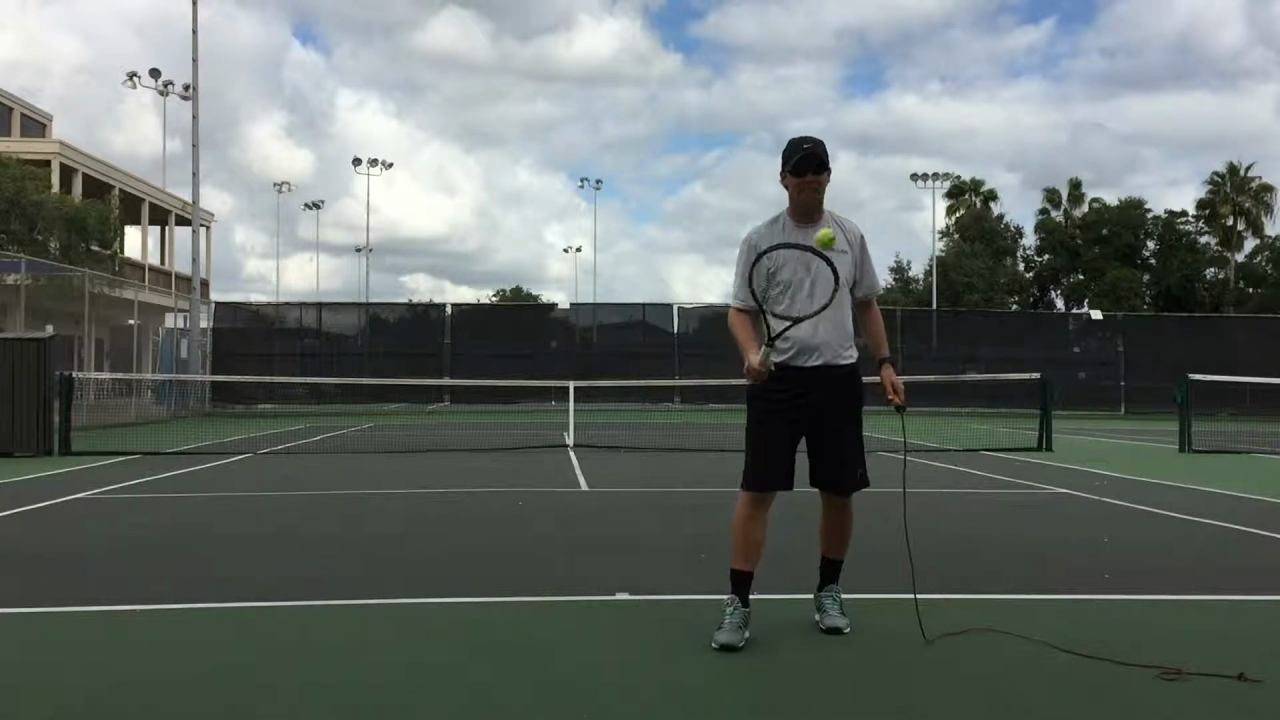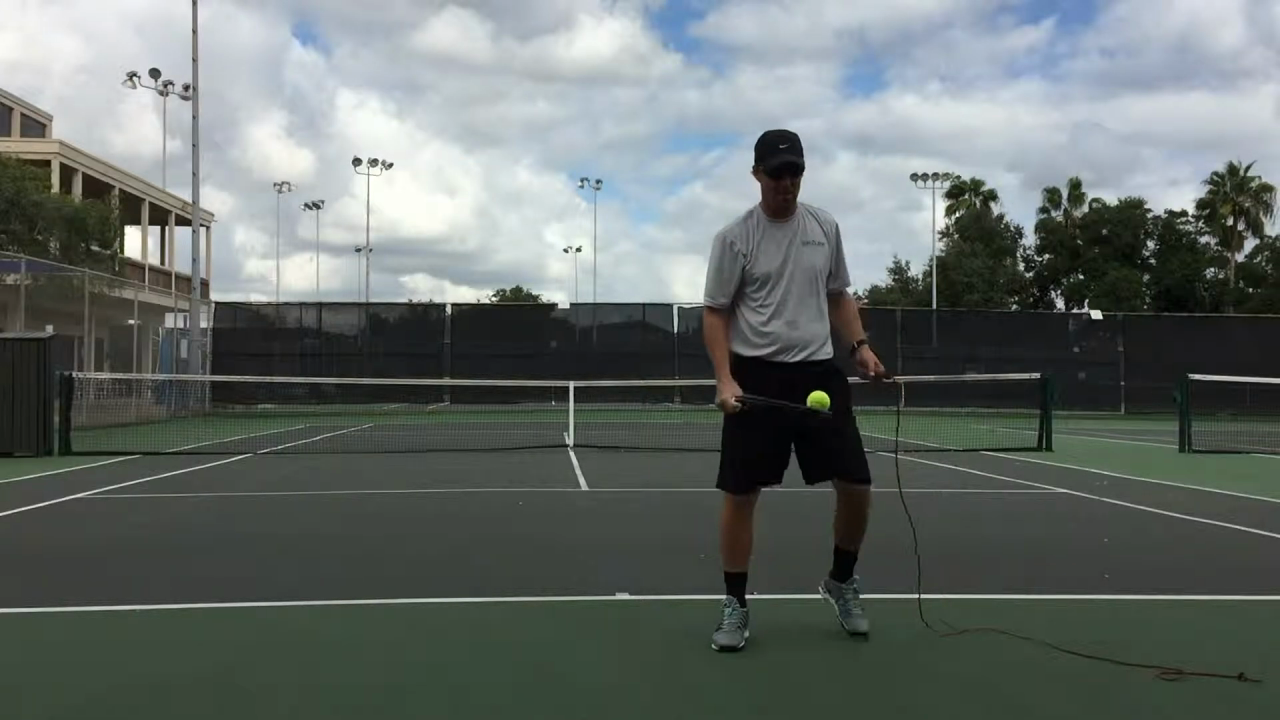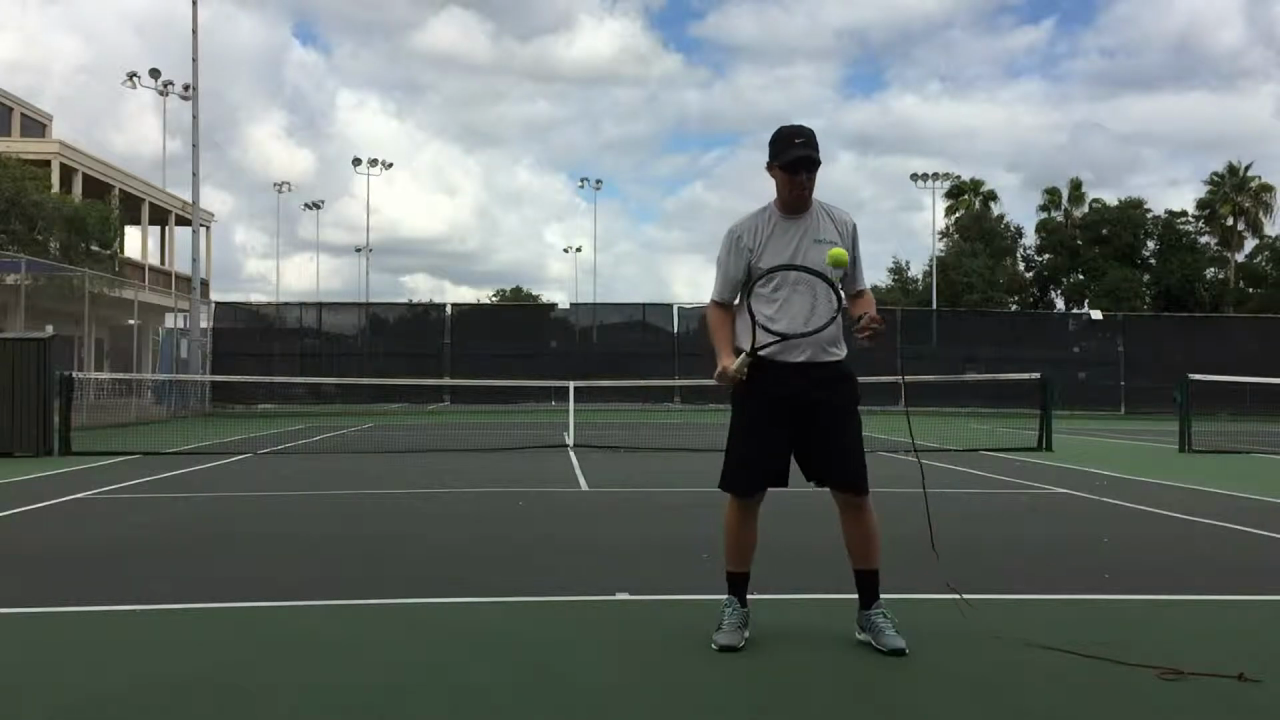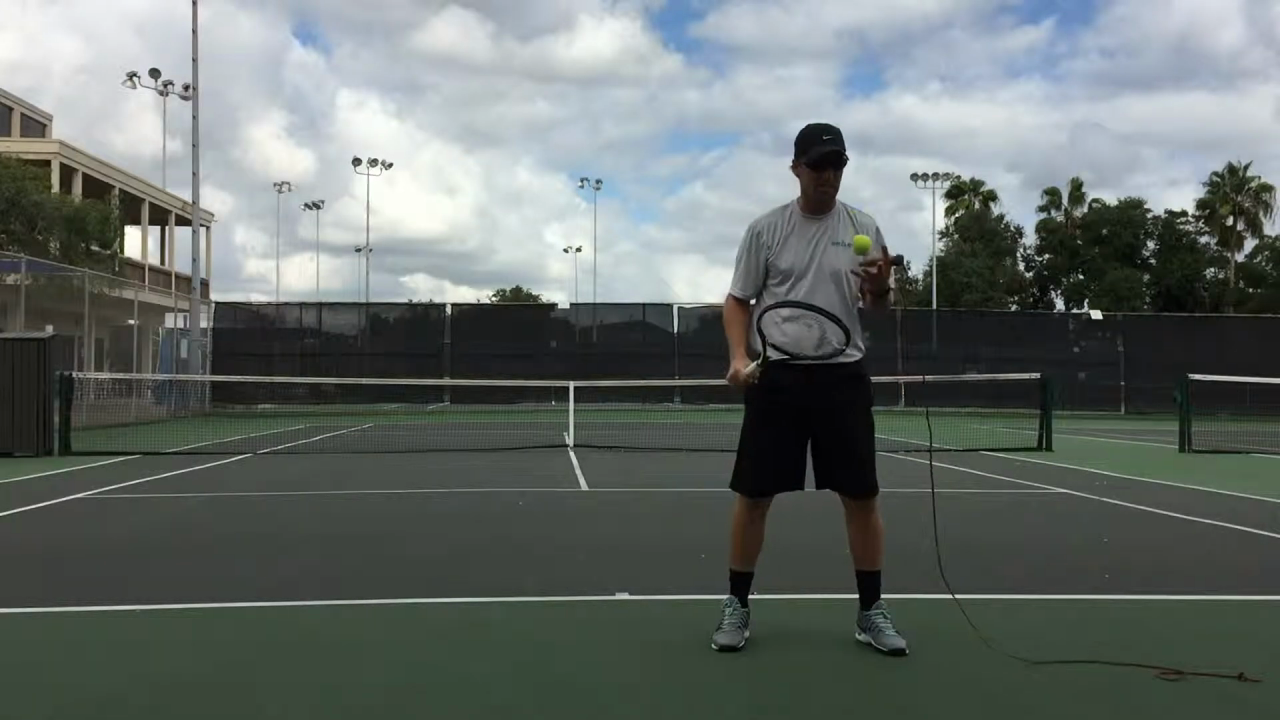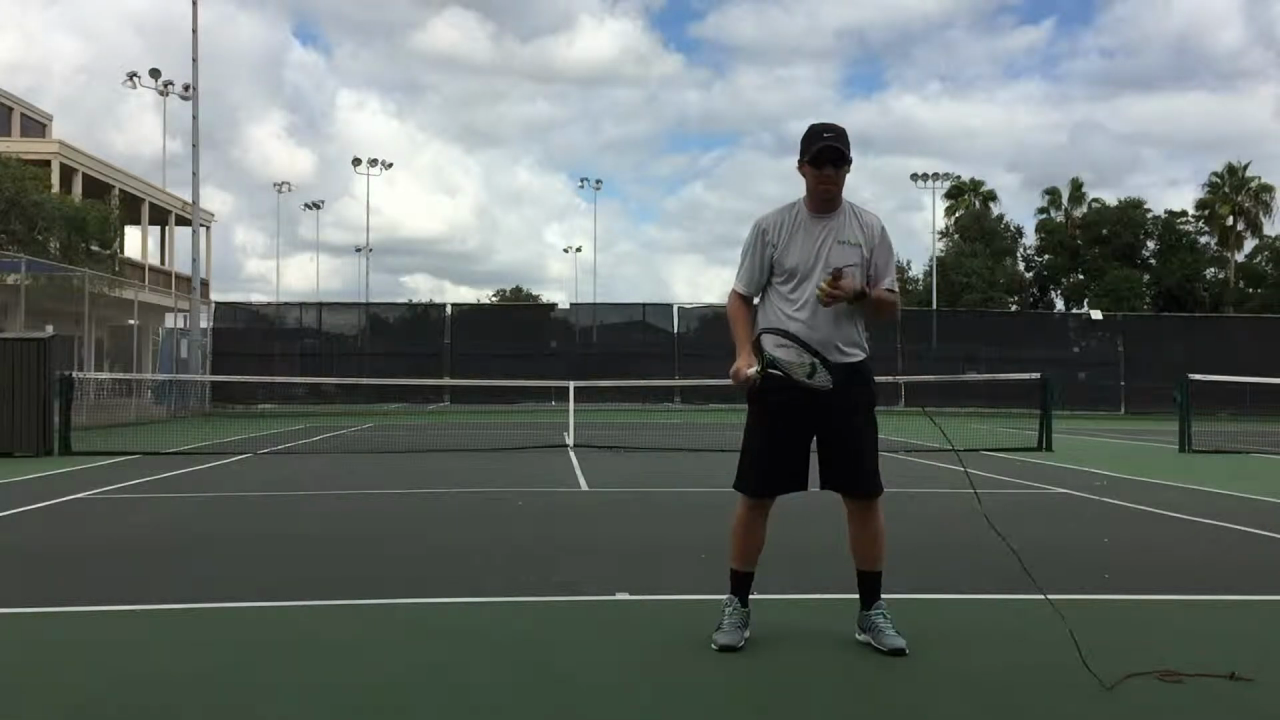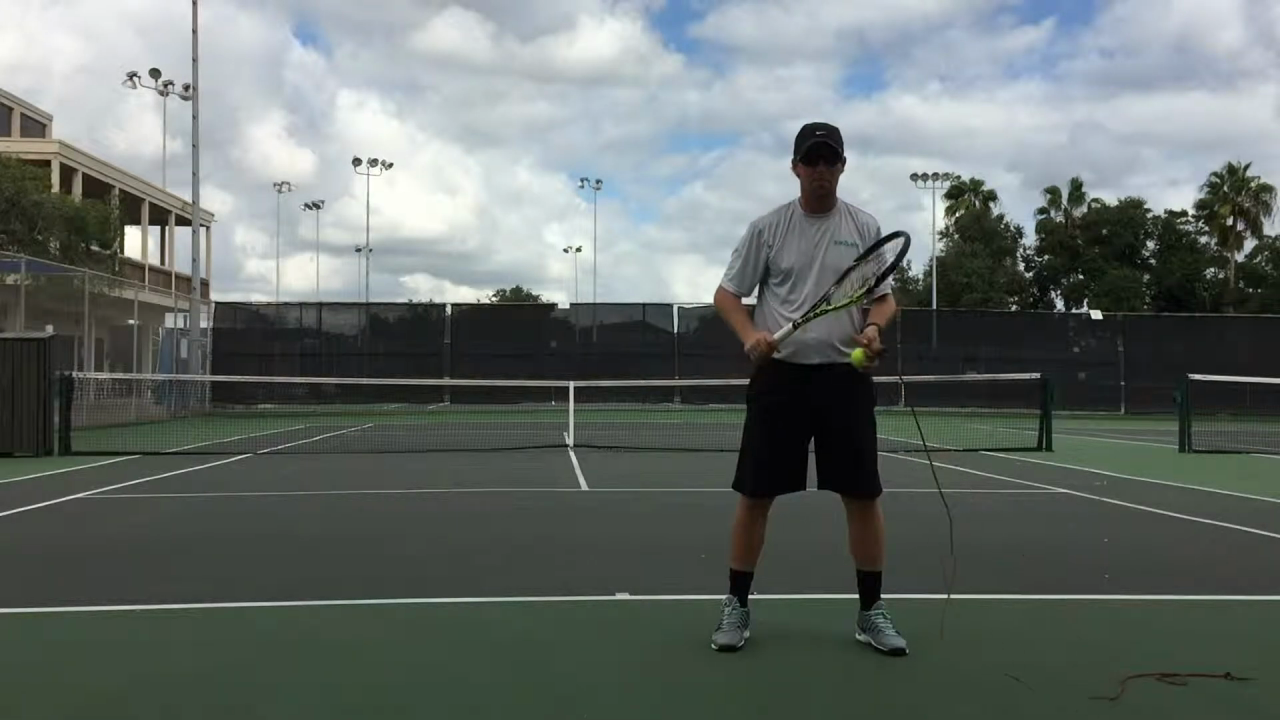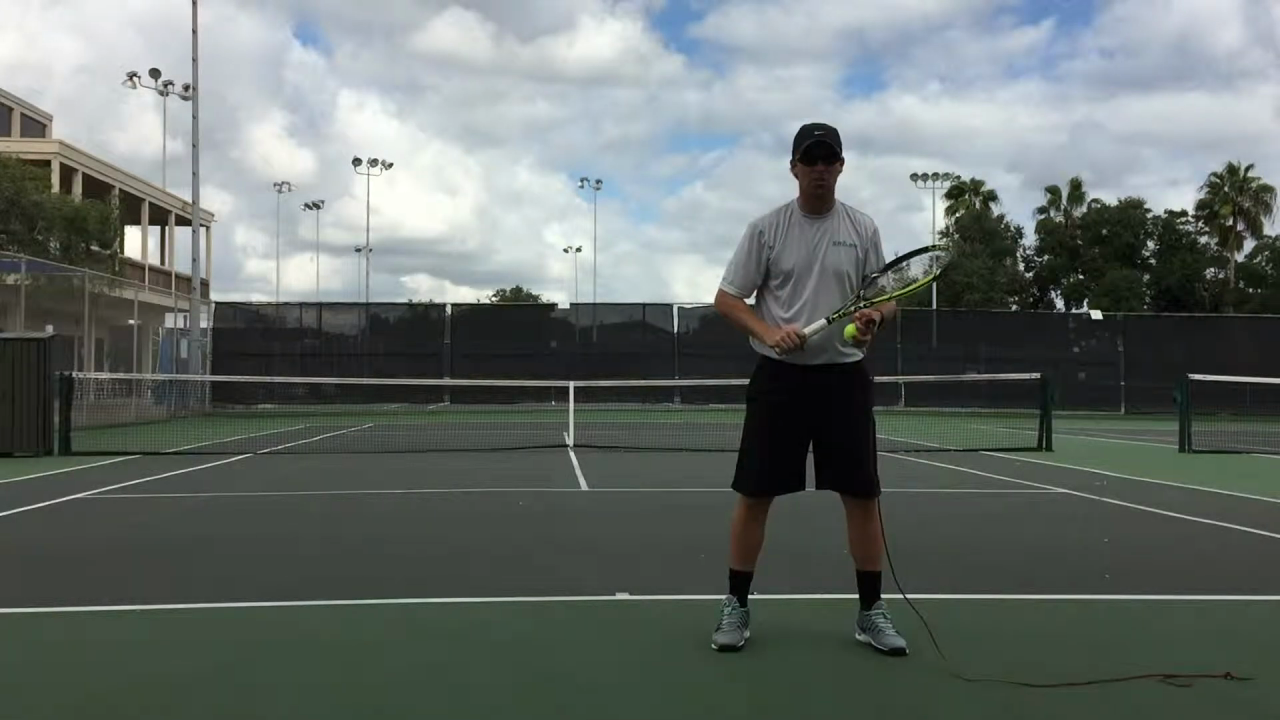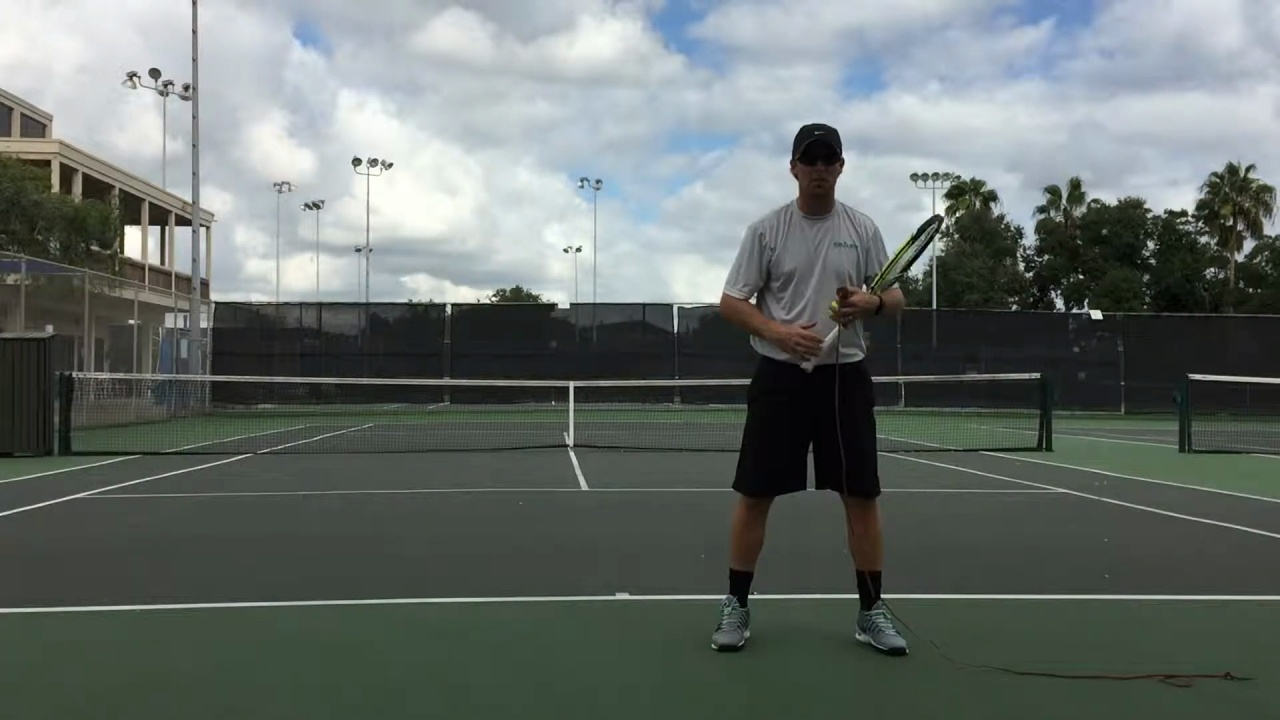
dt=0.3s
person 1, frame 1
left shoulder: (850, 236)
right shoulder: (760, 239)
left elbow: (866, 305)
right elbow: (741, 310)
left wrist: (885, 364)
right wrist: (750, 352)
left hip: (837, 378)
right hip: (777, 381)
left knee: (839, 493)
right knee: (757, 491)
left ankle: (828, 592)
right ankle: (738, 605)
person 1, frame 2
left shoulder: (826, 227)
right shoulder: (735, 237)
right elbow: (716, 312)
left wrist: (860, 345)
right wrist: (725, 377)
left hip: (819, 373)
right hip: (757, 377)
left knee: (854, 485)
right knee: (739, 492)
left ankle: (841, 581)
right ankle: (735, 605)
person 1, frame 3
left shoulder: (842, 226)
right shoulder: (745, 232)
left elbow: (857, 291)
right elbow: (720, 304)
left wrist: (866, 316)
right wrist: (725, 354)
left hip: (829, 375)
right hip: (762, 378)
left knee: (854, 494)
right knee: (744, 495)
left ankle: (870, 609)
right ankle: (736, 605)
person 1, frame 4
left shoulder: (863, 227)
right shoulder: (765, 228)
left elbow: (881, 309)
right elbow: (737, 300)
left wrist: (878, 284)
right wrist: (739, 355)
left hip: (842, 377)
right hip: (775, 377)
left knee: (861, 495)
right knee: (753, 494)
left ankle: (871, 611)
right ankle: (736, 605)
person 1, frame 5
left shoulder: (870, 228)
right shoulder: (771, 226)
left elbow: (890, 306)
right elbow: (740, 296)
left wrist: (859, 294)
right wrist: (744, 353)
left hip: (847, 376)
right hip: (779, 377)
left knee: (864, 495)
right knee: (756, 494)
left ankle: (871, 611)
right ankle: (737, 604)
person 1, frame 6
left shoulder: (864, 227)
right shoulder: (767, 227)
left elbow: (884, 297)
right elbow: (726, 293)
left wrist: (874, 327)
right wrist: (749, 333)
left hip: (845, 376)
right hip: (780, 376)
left knee: (863, 495)
right knee: (755, 493)
left ankle: (871, 610)
right ankle: (736, 605)
person 1, frame 7
left shoulder: (862, 228)
right shoulder: (766, 228)
left elbow: (884, 295)
right elbow: (727, 297)
left wrist: (876, 315)
right wrist: (767, 331)
left hip: (844, 376)
right hip: (779, 376)
left knee: (862, 495)
right knee: (754, 493)
left ankle: (871, 610)
right ankle: (736, 605)
person 1, frame 8
left shoulder: (862, 228)
right shoulder: (765, 229)
left elbow: (895, 297)
right elbow: (731, 302)
left wrist: (872, 302)
right wrist: (779, 331)
left hip: (845, 376)
right hip: (780, 376)
left knee: (861, 494)
right knee: (754, 493)
left ankle: (871, 611)
right ankle: (736, 605)
